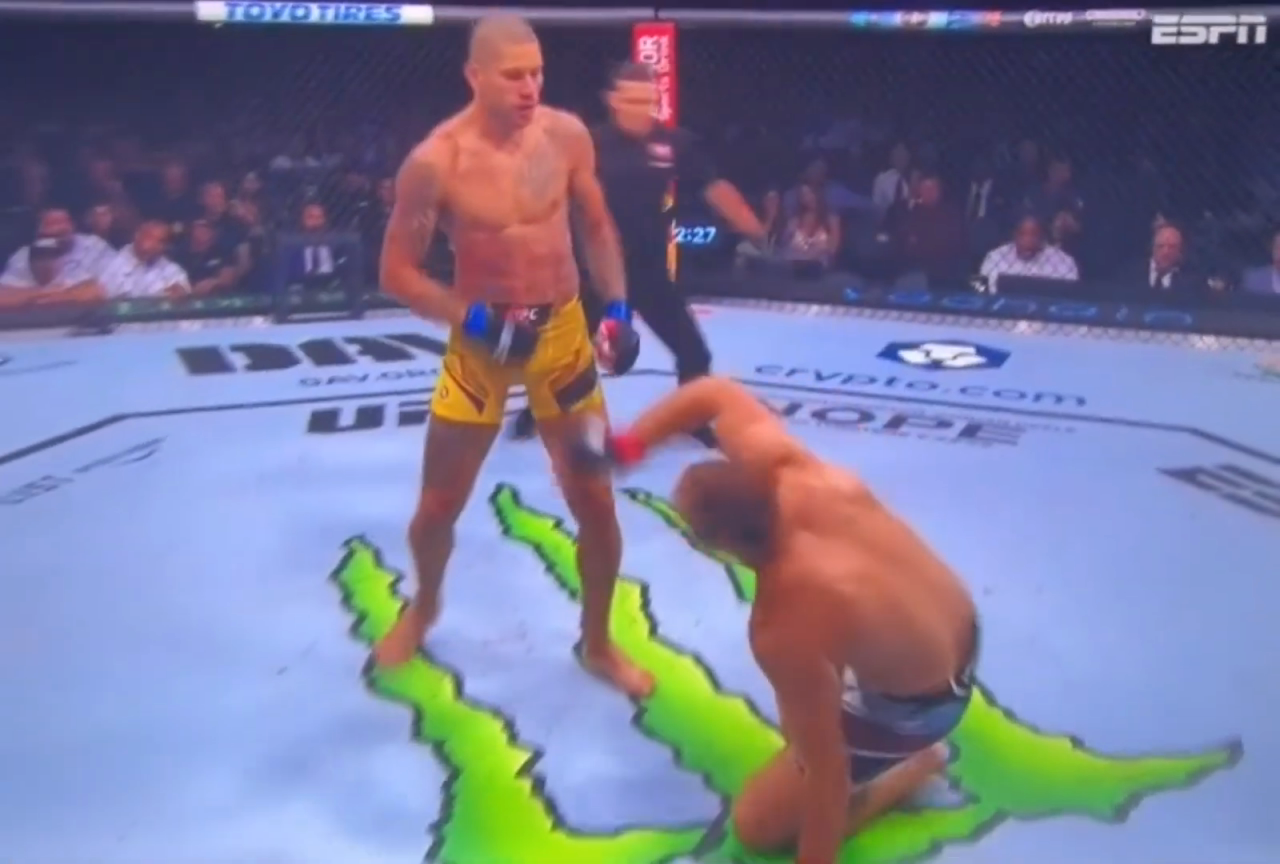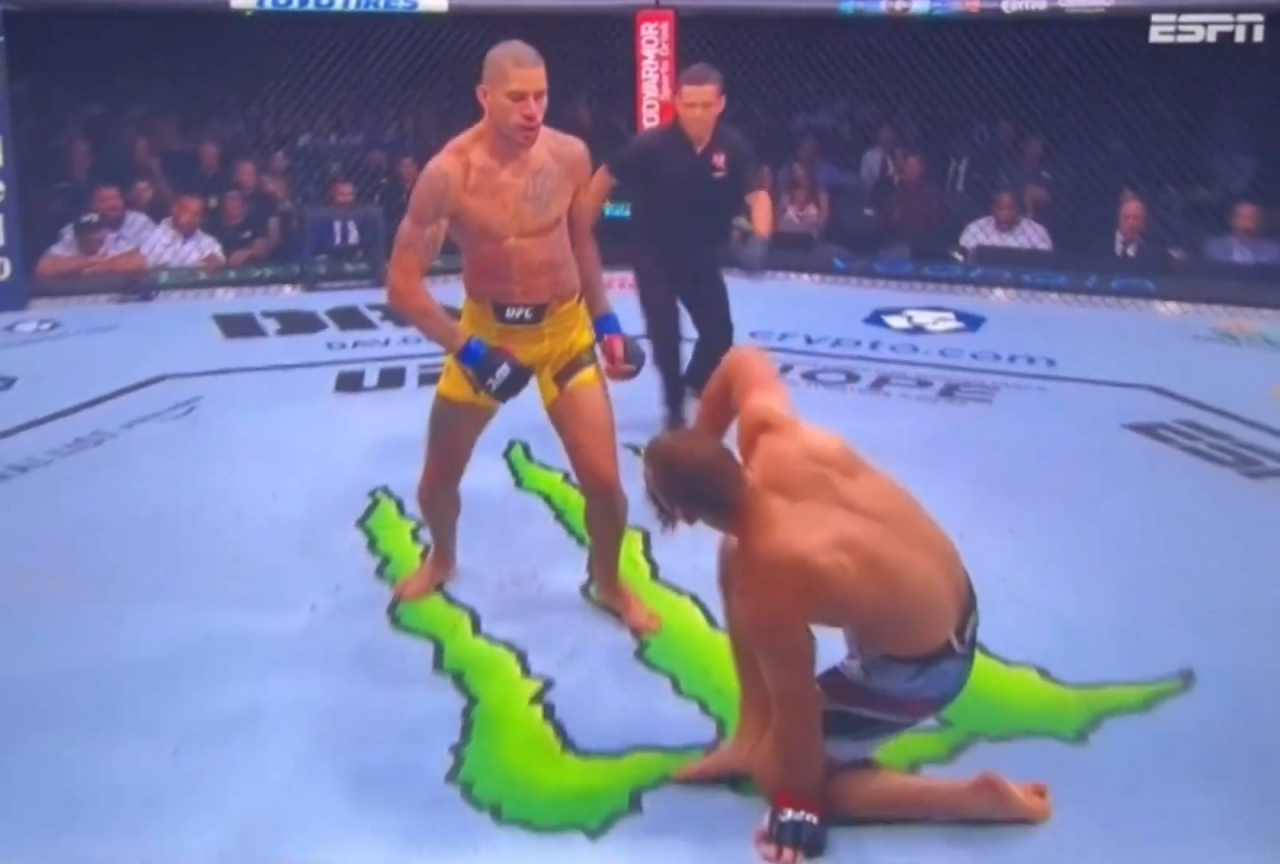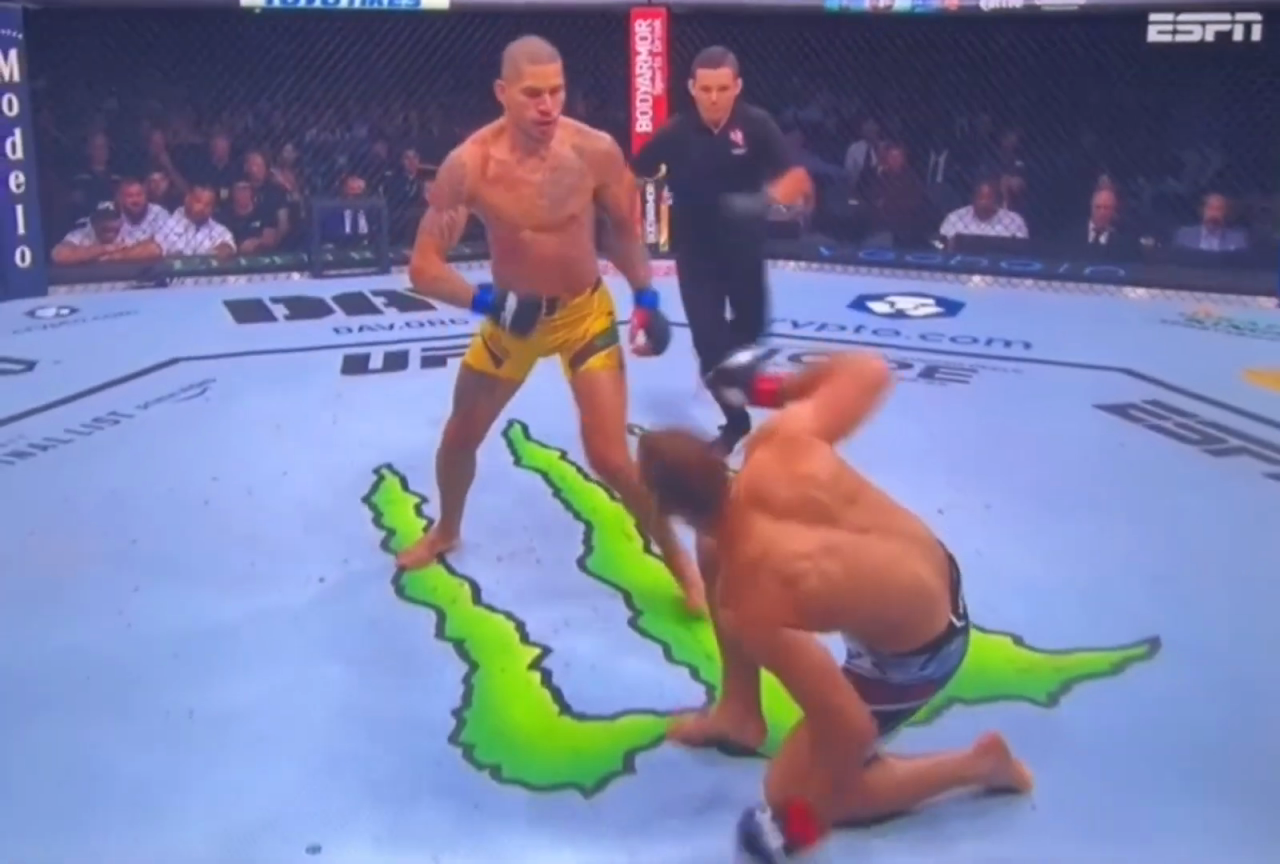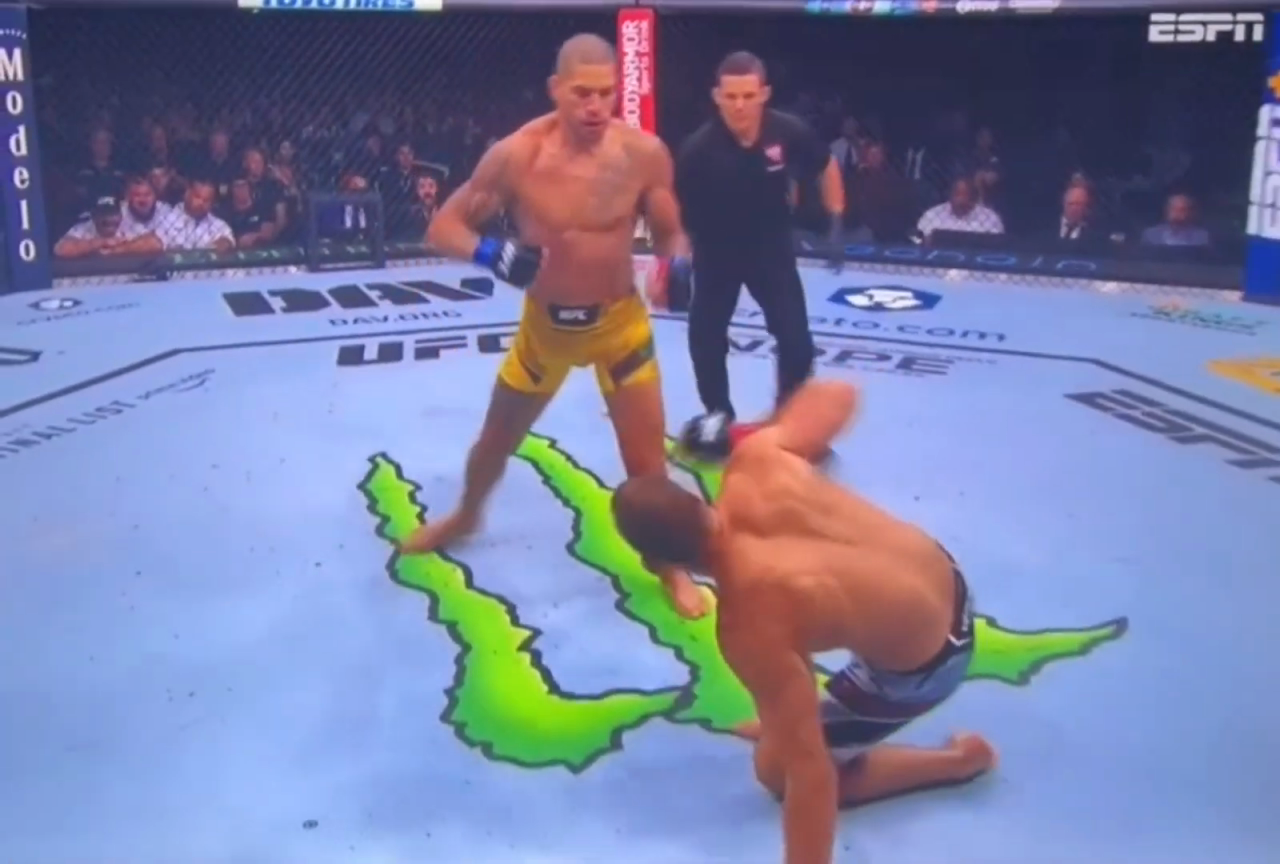
dt=0.4s
person 1, frame 1
left shoulder: (568, 136)
right shoulder: (435, 161)
left elbow: (598, 230)
right elbow: (396, 273)
left wrist: (616, 310)
right wrist: (475, 324)
left hip: (563, 335)
right hip: (483, 338)
left knee: (596, 506)
right knee: (437, 509)
left ankle: (597, 642)
right ankle: (423, 608)
person 1, frame 2
left shoulder: (569, 156)
right shoulder: (447, 174)
right elbow: (402, 285)
left wrist: (607, 322)
right wrist: (471, 355)
left hip: (564, 326)
right hip: (486, 329)
left knee: (601, 478)
right knee: (439, 476)
left ankle: (609, 582)
right ankle: (441, 558)
person 1, frame 3
left shoulder: (596, 151)
right shoulder: (468, 164)
left elbow: (626, 228)
right elbow: (423, 268)
left wrist: (648, 299)
right wrist: (488, 301)
left hip: (584, 313)
right hip: (511, 317)
left knee: (611, 457)
right knee: (459, 438)
left ankle: (676, 557)
right ankle: (446, 528)
person 1, frame 4
left shoulder: (645, 153)
right shoulder: (516, 155)
left elbow: (671, 232)
right elbow: (444, 226)
left wrist: (677, 268)
right wrist: (490, 252)
left hip: (620, 322)
right hip: (545, 323)
left knee: (648, 465)
right knee: (494, 445)
left ankle: (669, 565)
right ankle: (466, 515)
person 2, frame 1
left shoulder: (786, 624)
right shoulder: (787, 469)
left elbow: (824, 767)
right elbow: (717, 393)
right wrist: (622, 447)
left hip: (918, 704)
left knee: (758, 822)
left ankle: (914, 767)
person 2, frame 2
left shoulder: (764, 590)
right shoulder: (773, 434)
left elbow: (799, 715)
right elbow: (741, 360)
left wrist: (799, 803)
right wrist: (700, 440)
left hip: (918, 668)
left knee: (775, 773)
left ankle: (975, 796)
right ankle: (752, 738)
person 2, frame 3
left shoulder: (748, 605)
right shoulder: (780, 444)
left elbow: (853, 727)
right elbow: (872, 371)
right wrist: (774, 388)
left hip: (915, 655)
left knee: (791, 790)
right knee: (711, 553)
left ankle: (978, 763)
right ankle: (740, 711)
person 2, frame 4
left shoulder: (749, 628)
right shoulder: (757, 463)
left elbow: (810, 773)
right elbow: (838, 393)
right wrist: (744, 435)
left hip: (925, 669)
right hip: (947, 579)
left knee: (776, 770)
left ankle: (957, 760)
right ankle: (802, 718)
person 3, frame 1
left shoulder: (674, 143)
right shoulder: (587, 146)
left elbow: (716, 189)
left wrist: (757, 235)
left hip: (648, 269)
left knee: (693, 353)
person 3, frame 2
left shoulder: (734, 147)
right shoulder: (651, 144)
left elbow: (759, 196)
right elbow: (606, 177)
left wrist: (759, 239)
left hip: (699, 254)
right hip: (653, 254)
left knee: (719, 332)
right knee: (665, 333)
left ankle: (693, 386)
right ankle: (675, 404)
person 3, frame 3
left shoulder: (757, 125)
right shoulder: (674, 133)
left elbow: (798, 181)
right elbow: (635, 173)
left wrist: (762, 201)
left hip: (743, 246)
right hip: (694, 249)
left knee: (751, 327)
right knee: (707, 336)
left ankle: (718, 360)
right ankle: (735, 419)
person 3, frame 4
left shoulder: (790, 131)
right shoulder: (699, 147)
left elbow: (826, 168)
right elbow: (676, 209)
left wrist: (836, 224)
left hip: (772, 251)
right hip: (715, 253)
left knee: (795, 342)
right knee: (705, 339)
right ankle: (717, 414)
